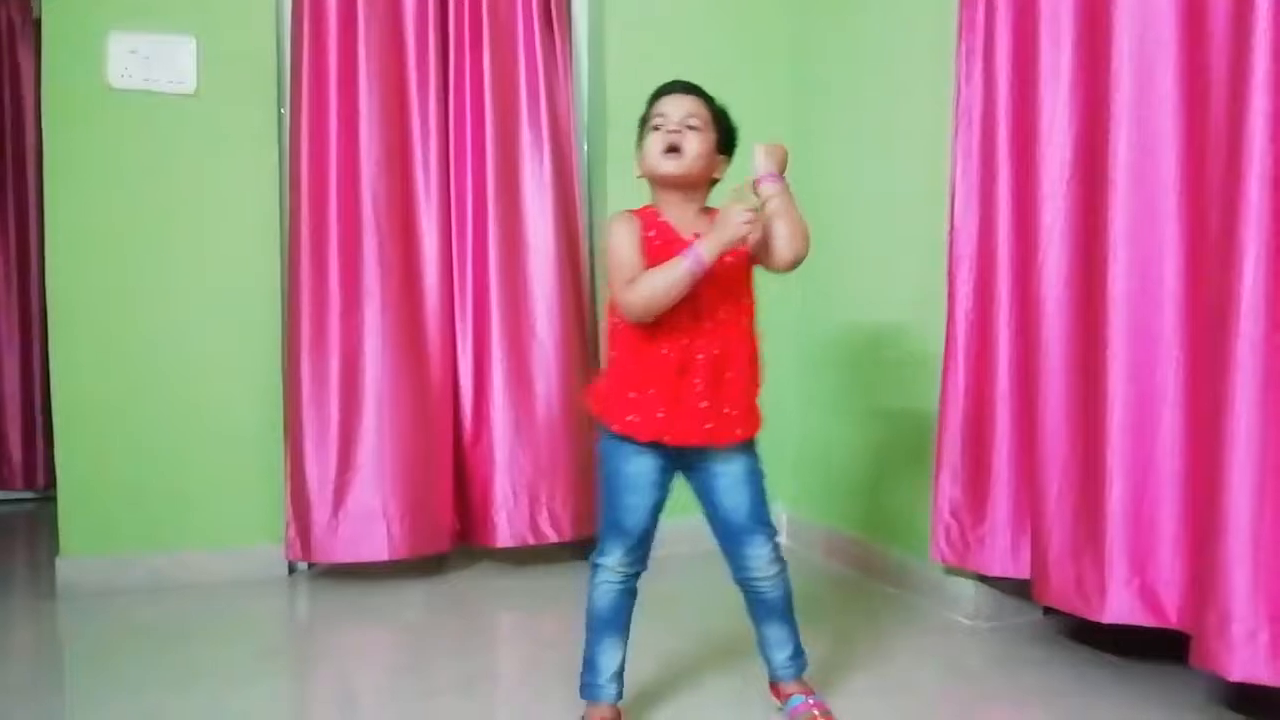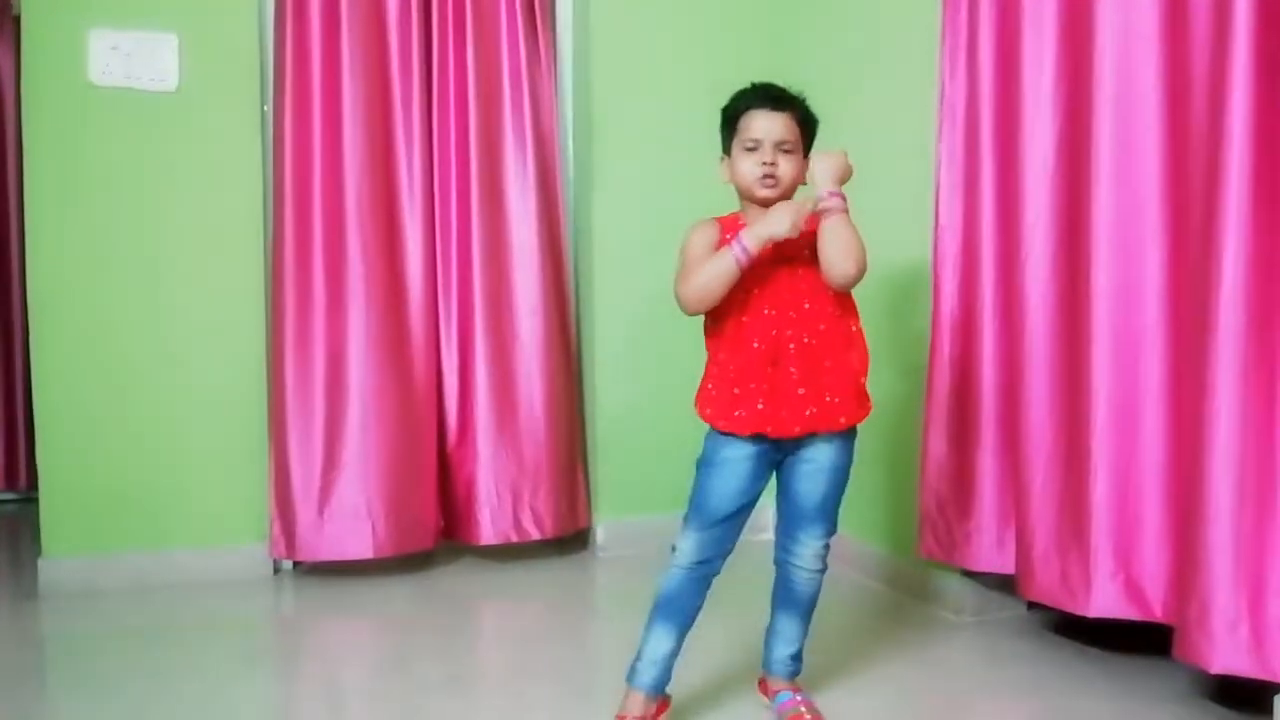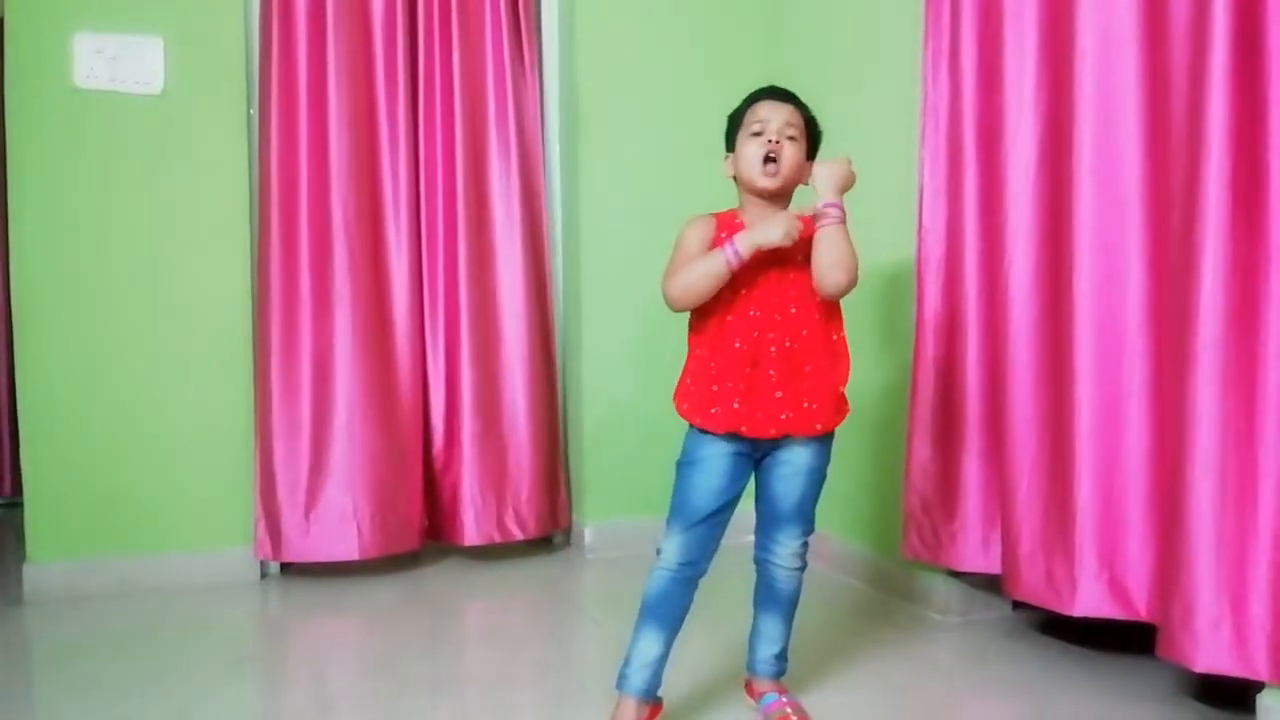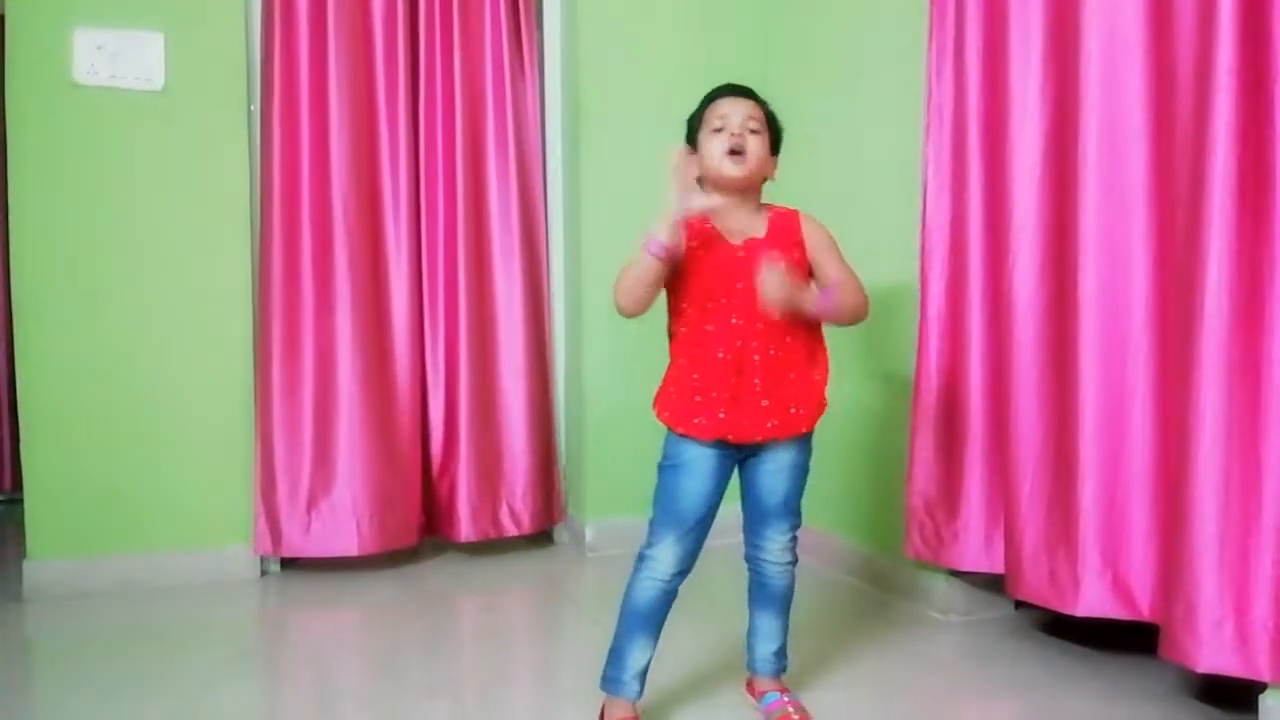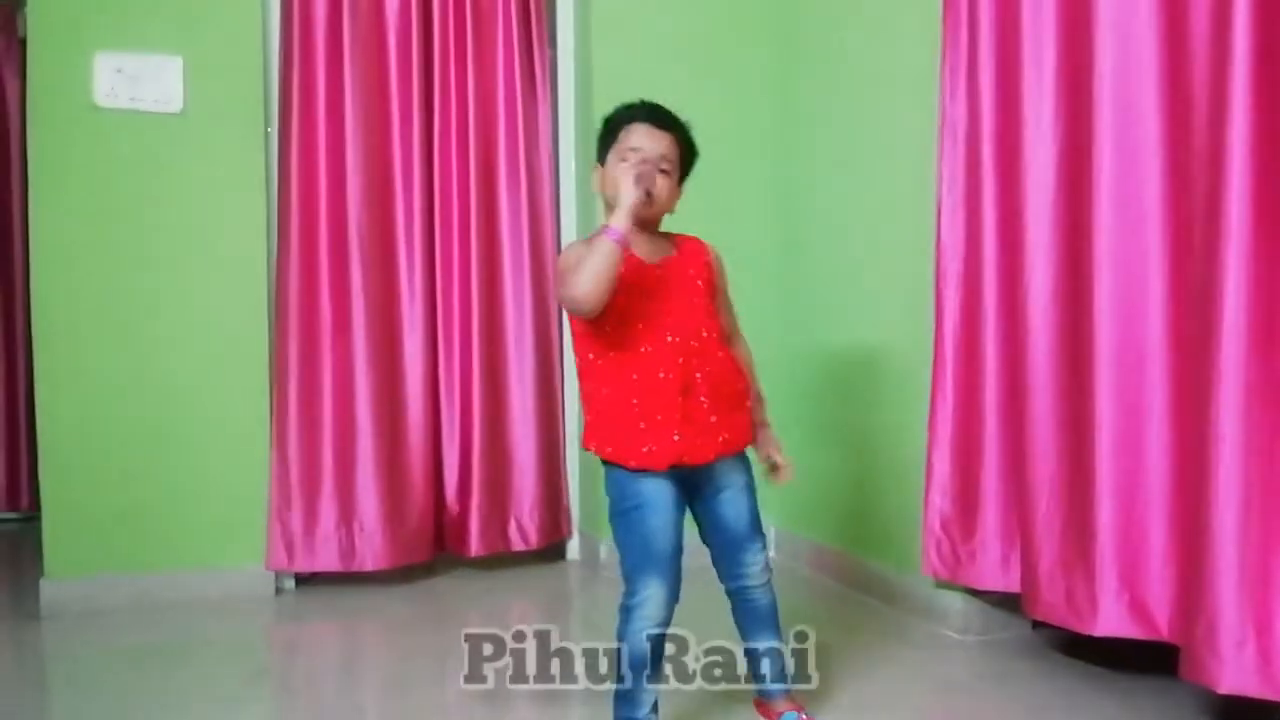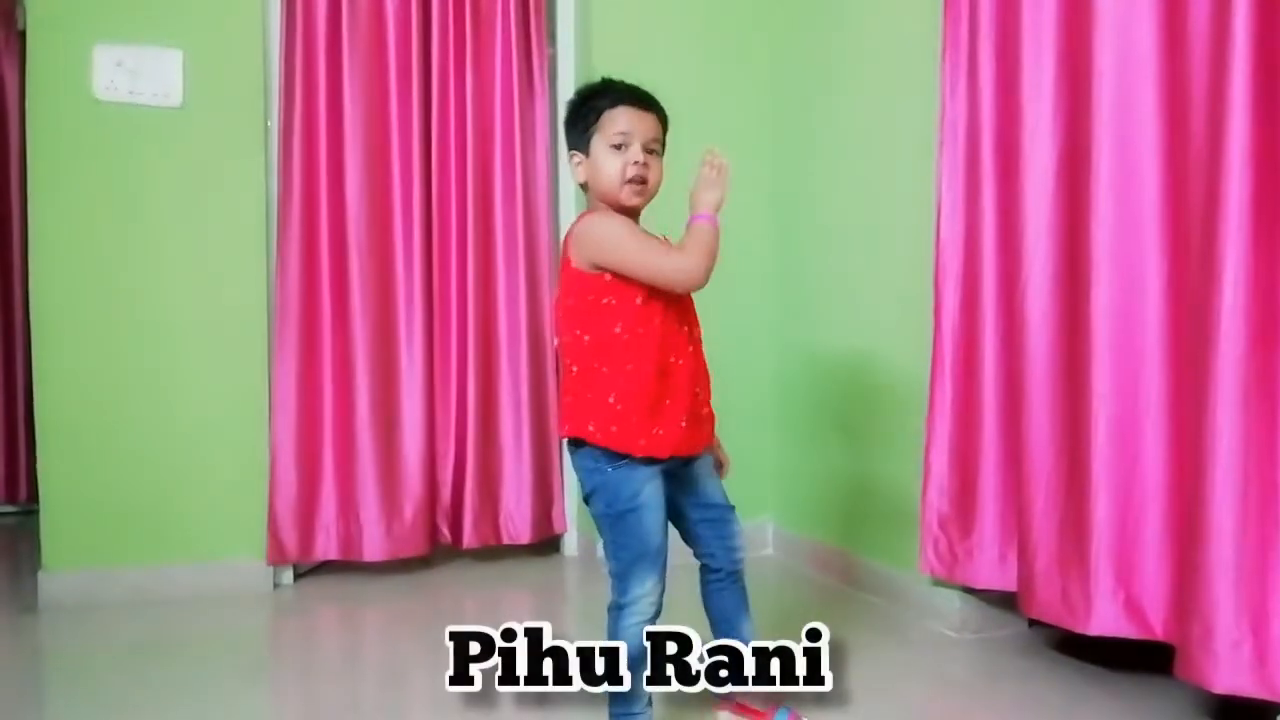
dt=0.5s
person 1, frame 1
left shoulder: (735, 225)
right shoulder: (629, 230)
left elbow: (790, 253)
right elbow: (633, 303)
left wrist: (770, 177)
right wrist: (708, 248)
left hip: (723, 430)
right hip: (636, 429)
left knee: (759, 558)
right knee: (616, 564)
person 1, frame 2
left shoulder: (823, 228)
right shoulder: (712, 235)
left elbow: (846, 271)
right elbow: (691, 296)
left wrist: (830, 190)
right wrist: (760, 234)
left hip: (825, 424)
right hip: (740, 424)
left knee: (805, 555)
right knee: (695, 553)
person 1, frame 3
left shoulder: (818, 232)
right shoulder: (707, 230)
left elbow: (835, 282)
right elbow: (677, 293)
left wrist: (831, 197)
right wrist: (751, 240)
left hip: (801, 425)
right hip: (718, 423)
left knee: (784, 556)
right knee: (679, 554)
person 1, frame 4
left shoulder: (800, 230)
right shoulder: (678, 233)
left elbow: (854, 303)
right elbow: (627, 301)
left wrist: (802, 297)
right wrist: (669, 226)
left hip: (782, 424)
right hip: (697, 425)
left knee: (774, 553)
right knee: (662, 555)
person 1, frame 5
left shoulder: (700, 256)
right shoulder: (592, 255)
left elbow: (732, 342)
right elbow: (581, 298)
left wrist: (761, 425)
right wrist: (619, 219)
left hip: (719, 447)
right hip: (637, 457)
left knee: (750, 573)
right knee: (651, 597)
person 1, frame 6
left shoulder: (643, 246)
right shoulder: (597, 232)
right elbow: (692, 270)
left wrist: (706, 434)
right wrist: (707, 205)
left hip: (675, 442)
right hip: (616, 447)
left knee: (725, 551)
right knee: (640, 591)
